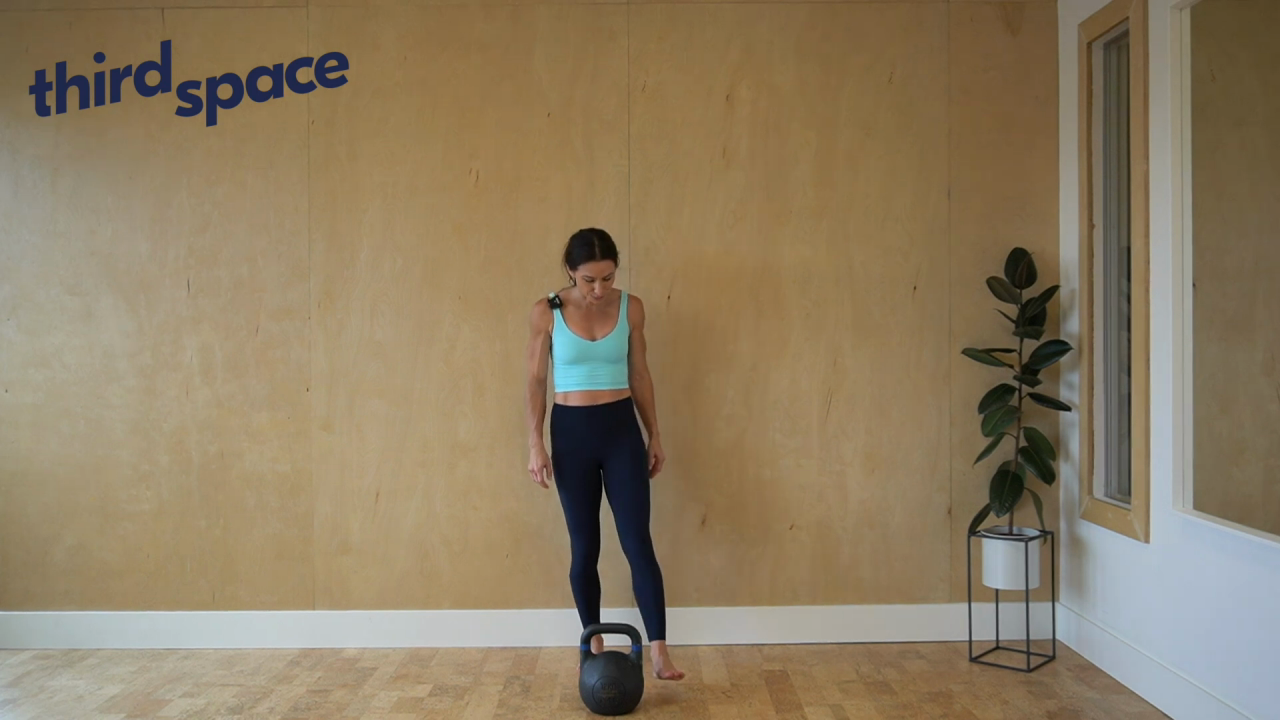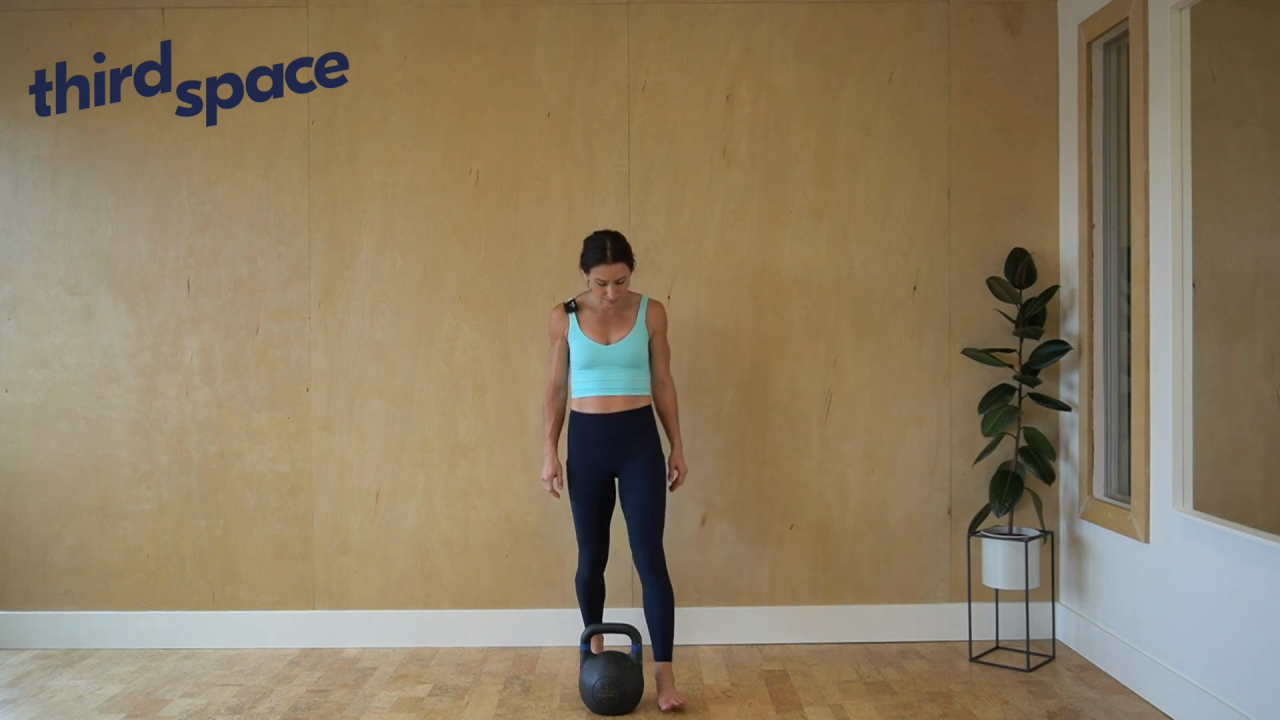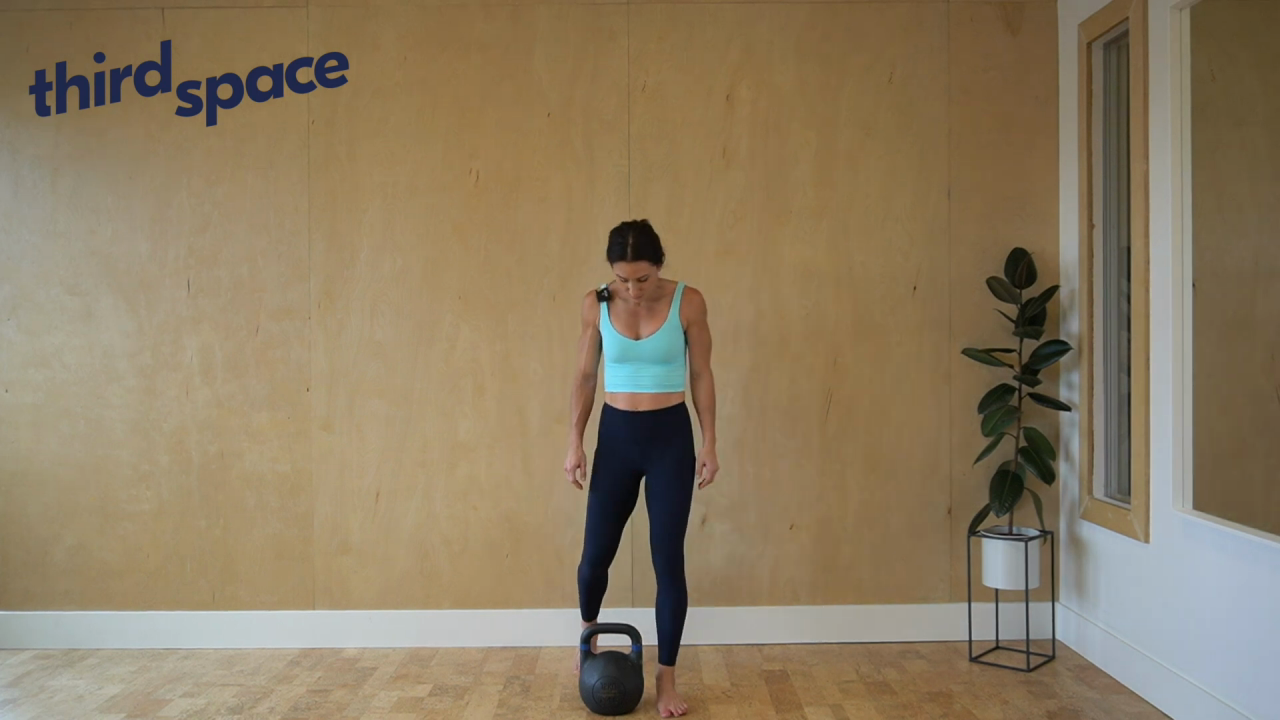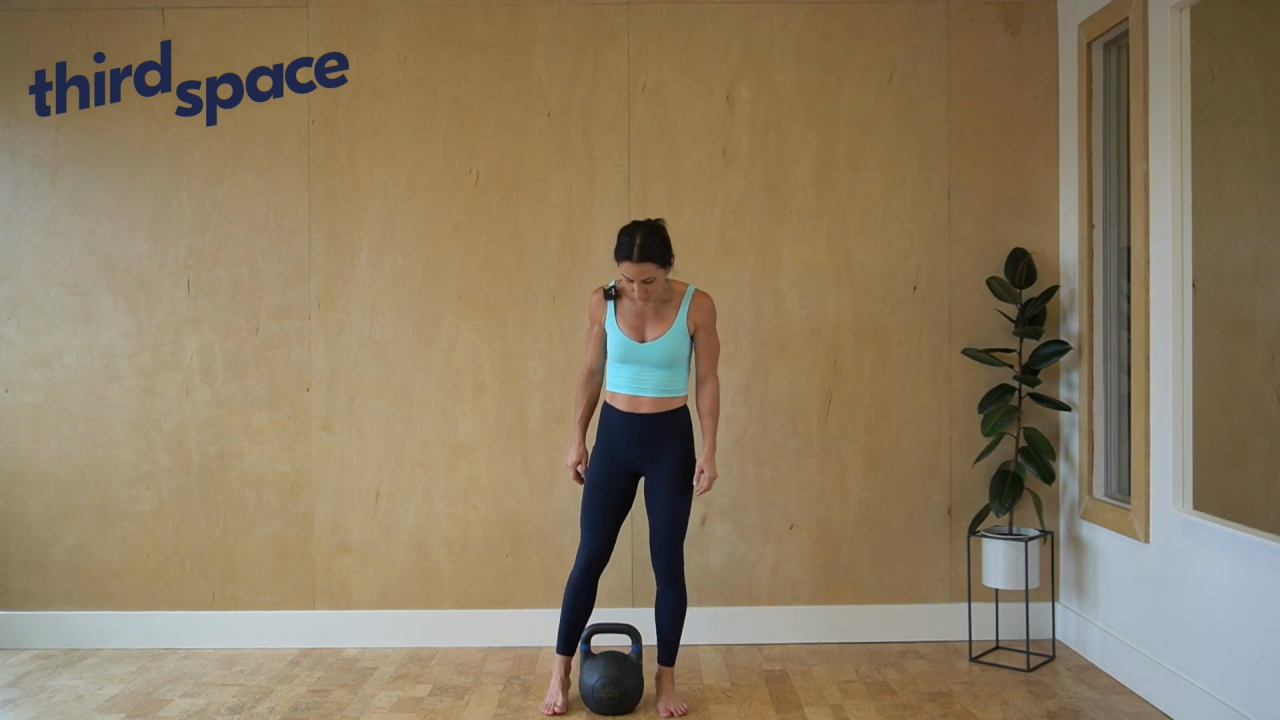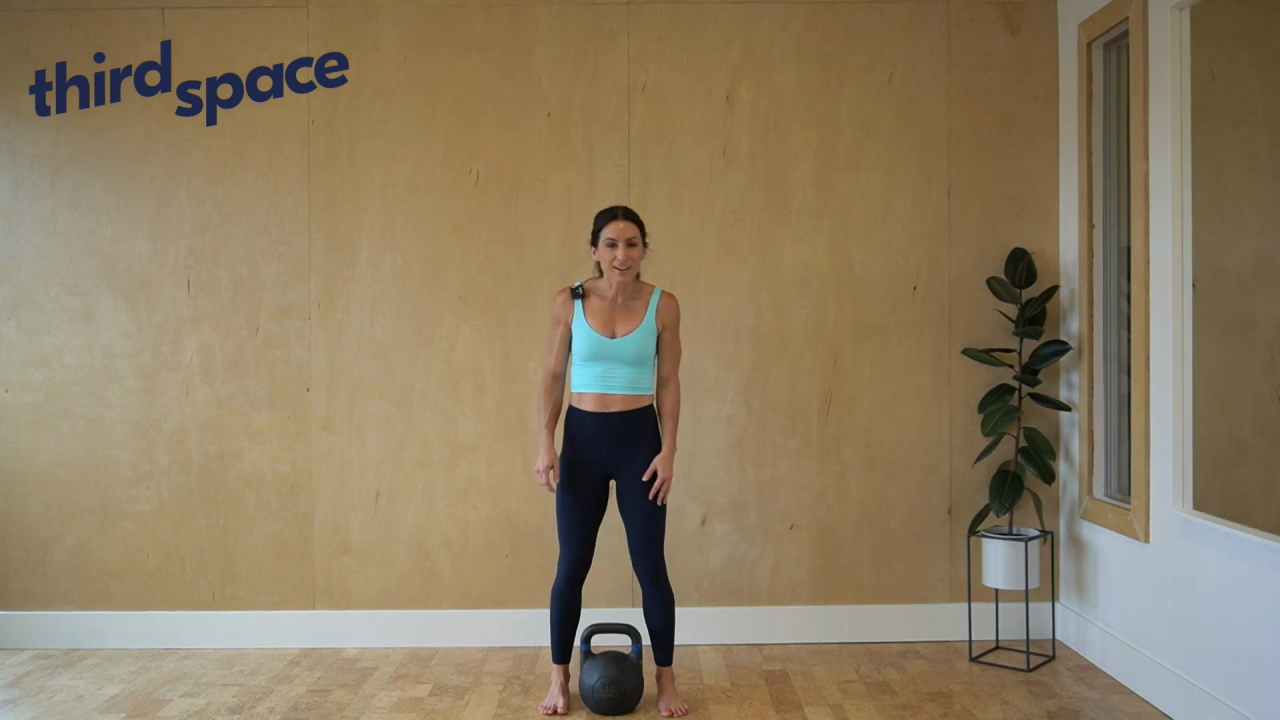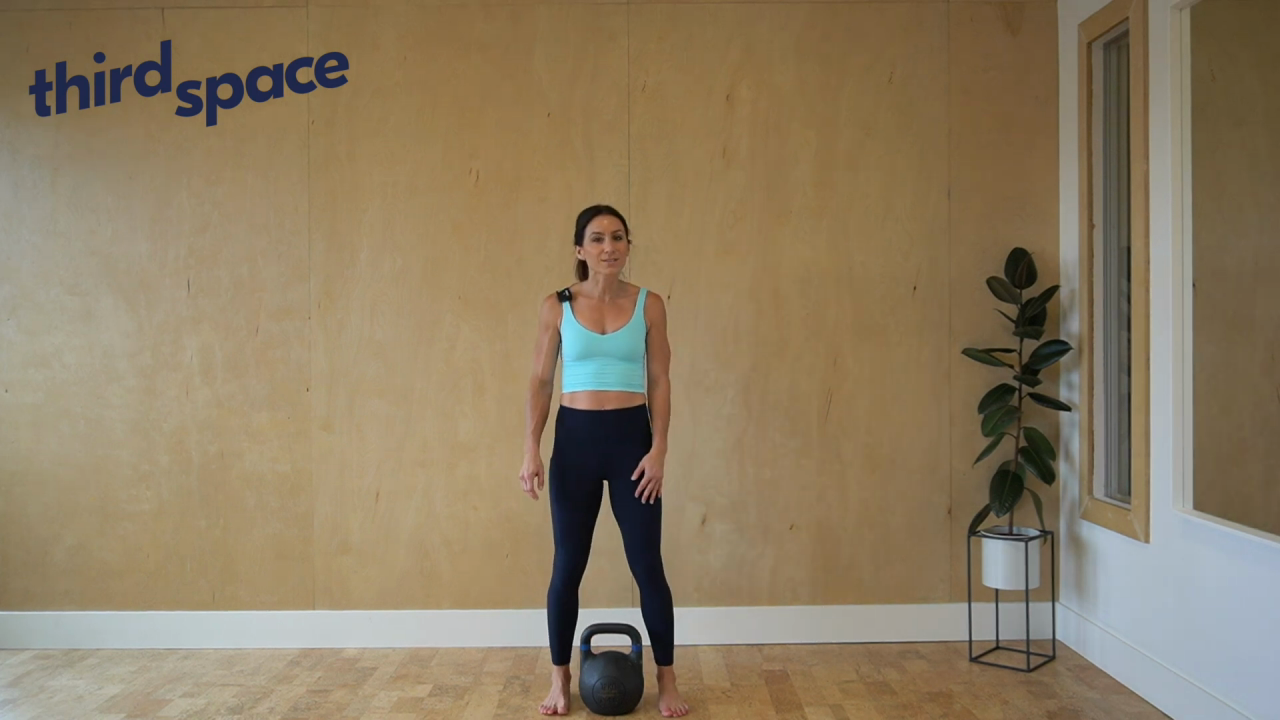
dt=0.4s
person 1, frame 1
left shoulder: (630, 308)
right shoulder: (547, 311)
left elbow: (639, 374)
right elbow: (536, 381)
left wrist: (654, 435)
right wrist: (535, 444)
left hip: (621, 429)
right hip: (571, 431)
left knee: (638, 543)
right knee: (584, 546)
left ankle: (659, 651)
right ankle: (595, 644)
person 1, frame 2
left shoulder: (651, 312)
right shoulder: (564, 316)
left elbow: (662, 382)
right elbow: (555, 387)
left wrist: (677, 446)
right wrist: (550, 452)
left hip: (639, 439)
right hip: (586, 440)
left knee: (650, 557)
right knee: (591, 555)
left ankle: (664, 672)
right ankle: (595, 645)
person 1, frame 3
left shoulder: (688, 302)
right shoulder: (596, 304)
left elbow: (701, 375)
right elbow: (585, 375)
left wrist: (709, 443)
right wrist: (574, 442)
left hip: (671, 437)
right hip: (616, 435)
left knee: (668, 560)
right knee: (596, 554)
left ankle: (666, 677)
right ankle: (588, 637)
person 1, frame 4
left shoulder: (697, 305)
right shoulder: (602, 301)
left elbow: (707, 382)
right elbow: (591, 372)
left wrist: (708, 452)
right wrist: (577, 439)
left hip: (670, 440)
right hip: (614, 437)
left knee: (668, 563)
right knee: (589, 557)
left ankle: (666, 679)
right ankle: (561, 671)
person 1, frame 5
left shoulder: (663, 305)
right shoulder: (569, 301)
left elbow: (668, 383)
right elbow: (553, 376)
left wrist: (668, 450)
right wrist: (546, 444)
left hip: (639, 439)
right hip: (583, 438)
left knee: (650, 564)
right knee: (572, 564)
left ankle: (665, 679)
right ankle: (559, 677)
person 1, frame 6
left shoulder: (649, 304)
right shoulder: (556, 306)
left elbow: (659, 382)
right elbow: (540, 382)
left wrist: (658, 449)
right wrist: (531, 450)
left hip: (631, 439)
right hip: (575, 439)
left knee: (647, 565)
right knee: (568, 566)
left ankle: (666, 678)
right ankle: (560, 678)
